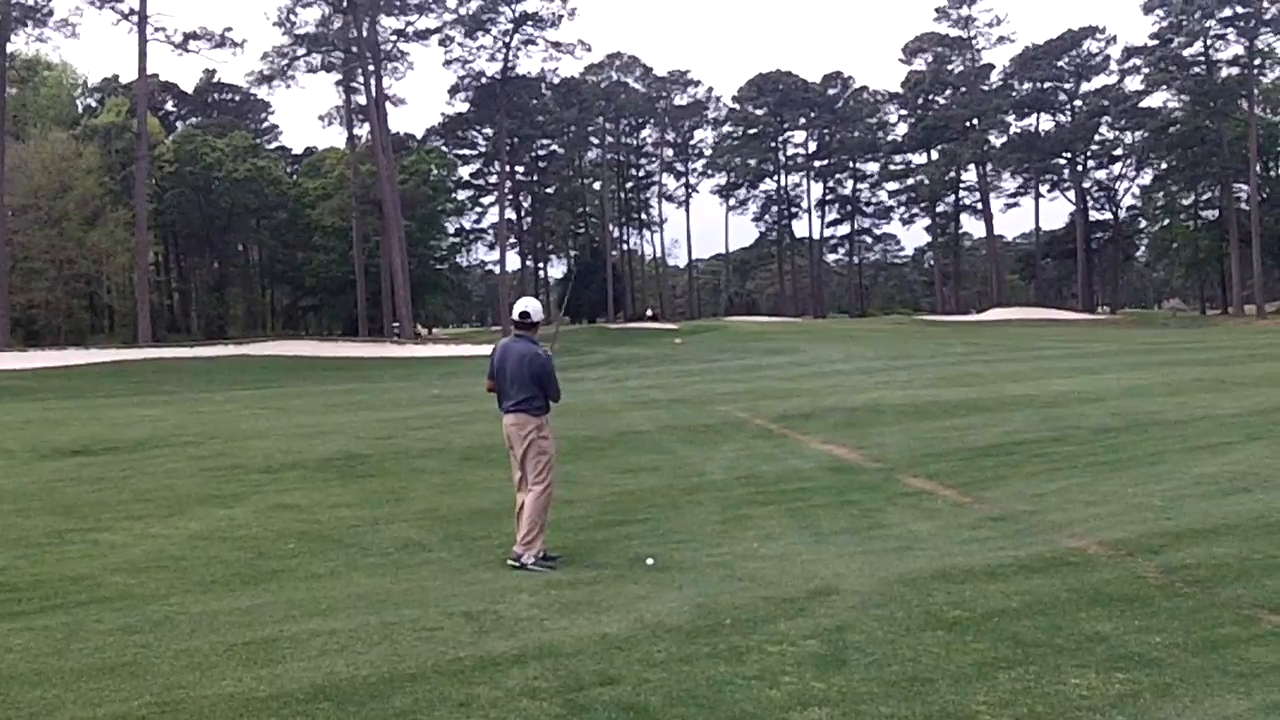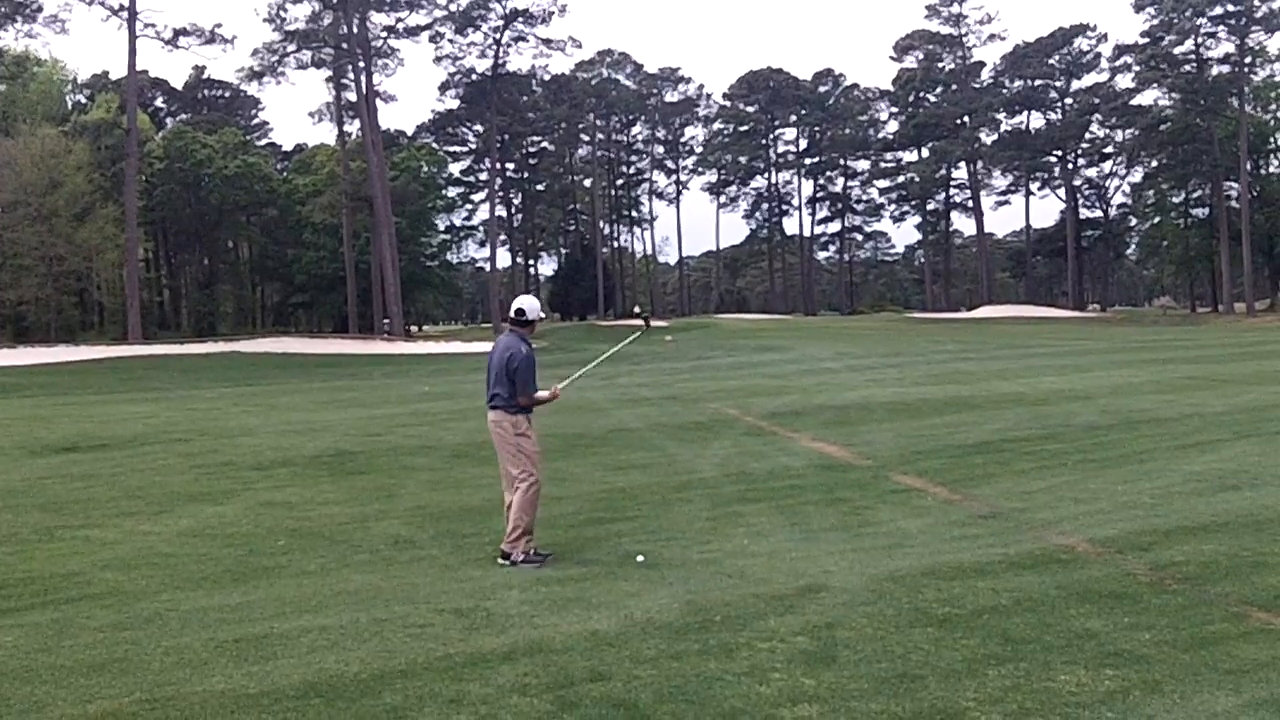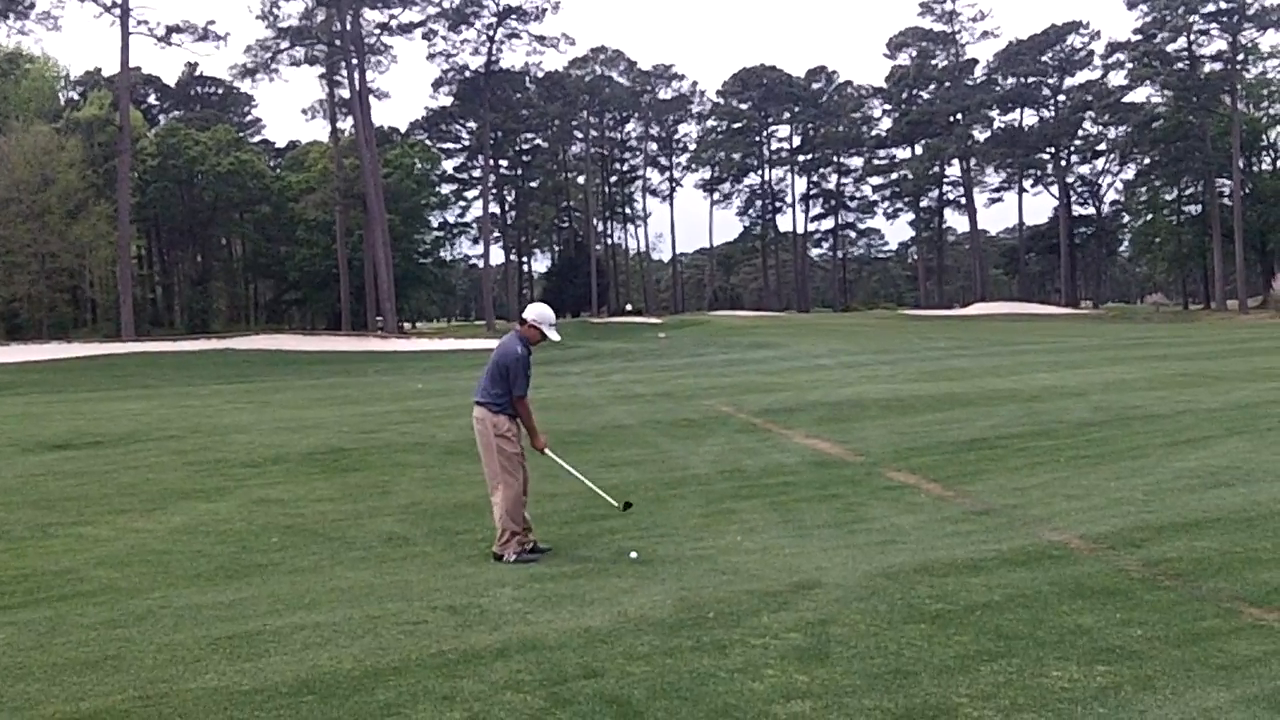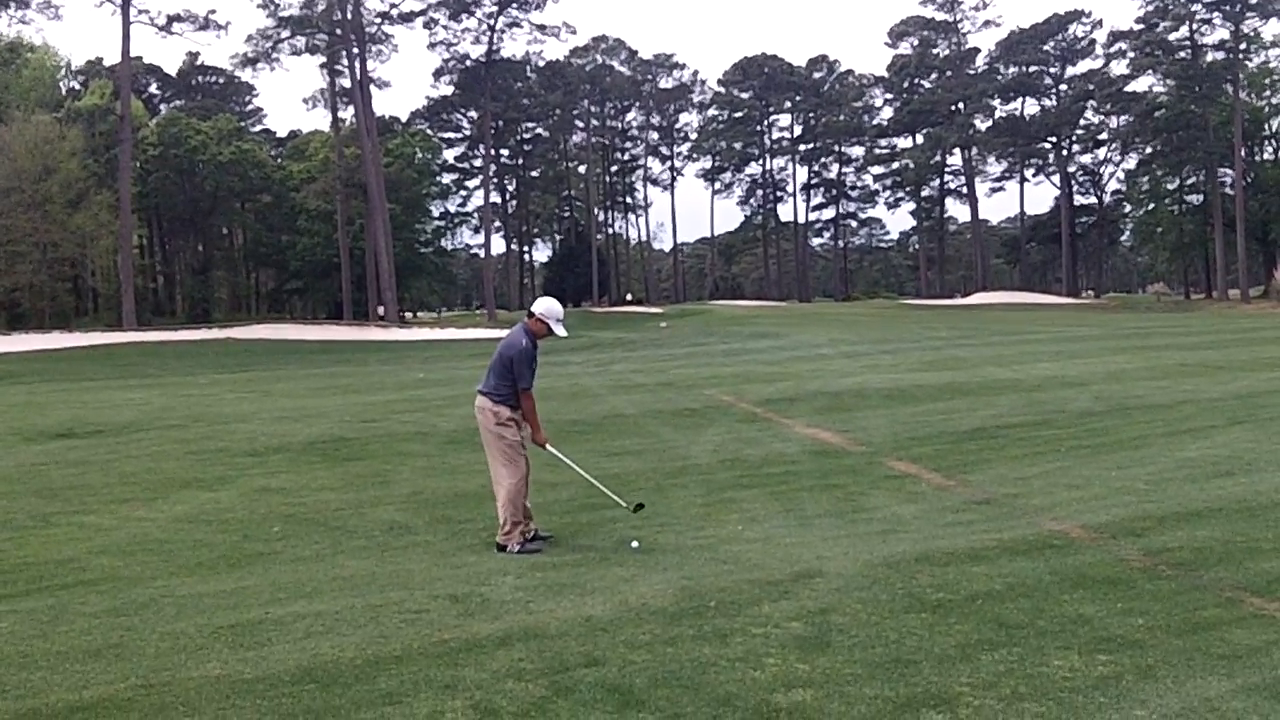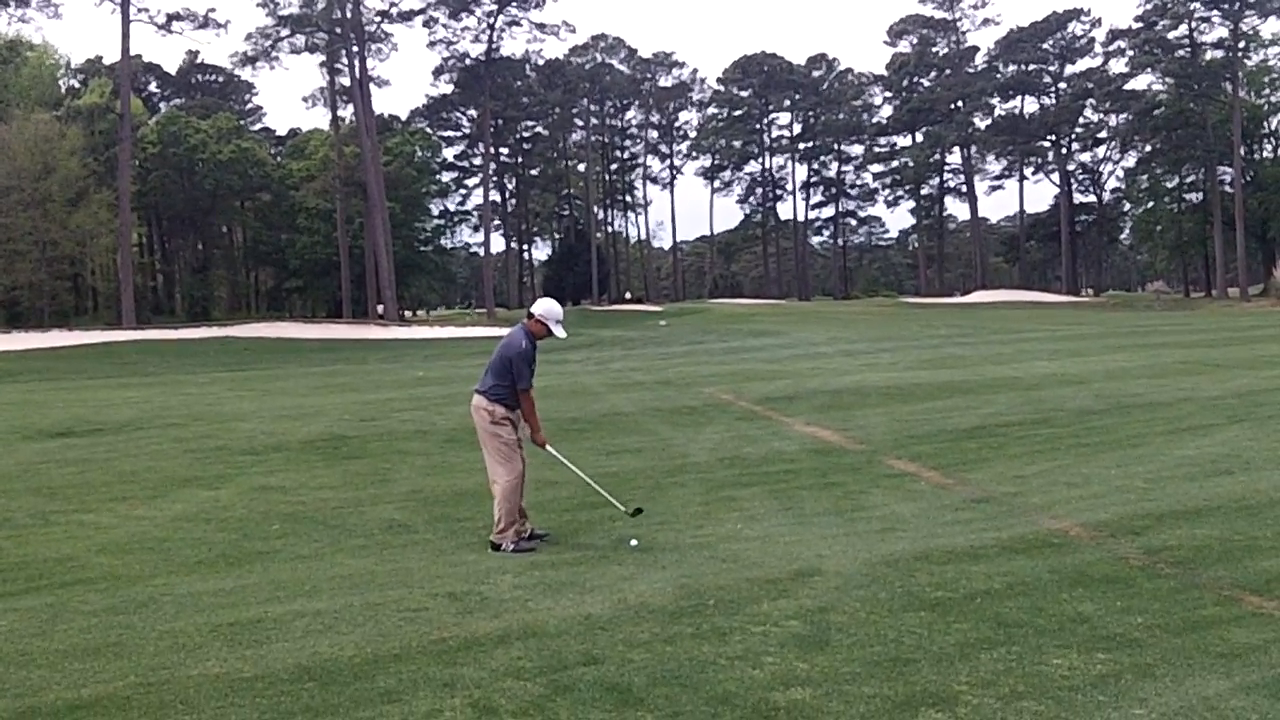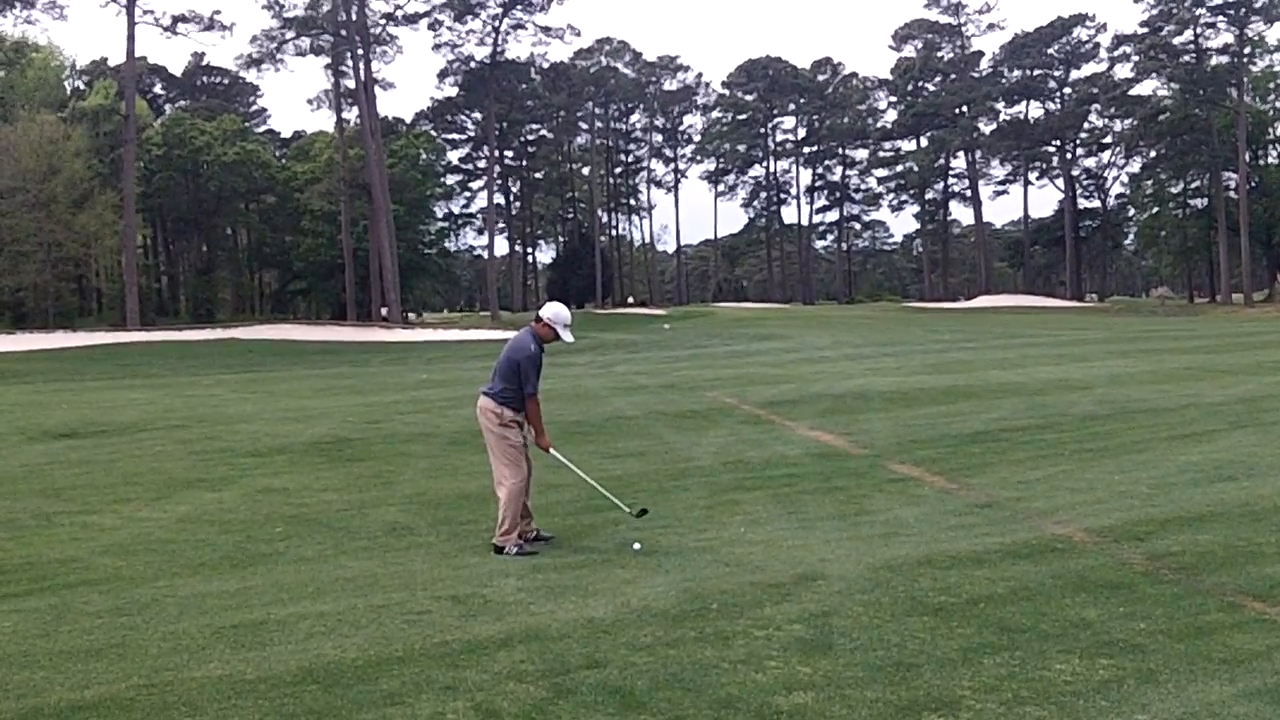
dt=0.7s
person 1, frame 1
left shoulder: (500, 348)
right shoulder: (539, 355)
left elbow: (491, 385)
right elbow: (555, 397)
left hip: (510, 420)
right hip: (532, 423)
left knee: (525, 486)
right knee: (540, 486)
left ankle: (530, 547)
right ankle: (526, 552)
person 1, frame 2
left shoulder: (501, 342)
right shoulder: (522, 352)
right elbow: (525, 399)
left wrist: (525, 391)
right wrist: (548, 396)
left hip: (499, 415)
right hip: (513, 420)
left knee: (515, 483)
right knee: (527, 481)
left ankle: (521, 544)
right ankle: (513, 548)
person 1, frame 3
left shoulder: (514, 345)
right shoulder: (517, 353)
left elbow: (519, 397)
right elbow: (519, 401)
left wrist: (531, 431)
right wrist: (535, 435)
left hip: (500, 419)
right hip: (495, 420)
left knee: (518, 481)
right knee: (507, 485)
left ankle: (523, 540)
right ankle: (505, 549)
person 1, frame 4
left shoulder: (526, 338)
right shoulder: (521, 345)
left elbow: (524, 391)
right elbow: (525, 394)
left wrist: (530, 424)
right wrist: (537, 431)
left hip: (504, 409)
right hip: (496, 410)
left knee: (519, 470)
right knee: (511, 474)
left ankle: (524, 528)
right ankle: (508, 540)
person 1, frame 5
left shoulder: (523, 338)
right shoulder: (521, 347)
left elbow: (522, 391)
right elbow: (524, 394)
left wrist: (529, 423)
right wrist: (536, 431)
left hip: (501, 409)
right hip: (492, 410)
left knee: (516, 469)
right knee: (508, 473)
left ankle: (519, 527)
right ankle: (503, 539)
person 1, frame 6
left shoulder: (529, 340)
right shoulder: (529, 350)
right elbow: (531, 398)
left wrist: (533, 427)
right wrist: (540, 434)
left hip: (505, 411)
right hip: (498, 412)
left knee: (522, 471)
right knee: (513, 476)
left ankle: (525, 528)
right ankle: (505, 542)
